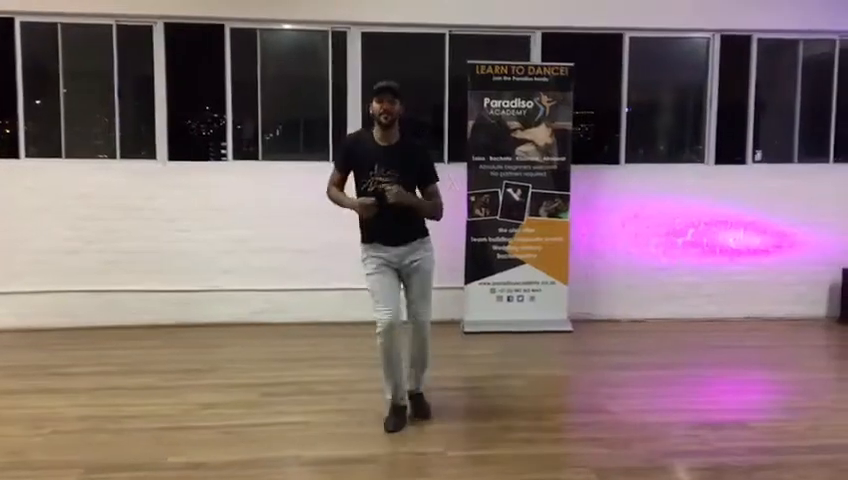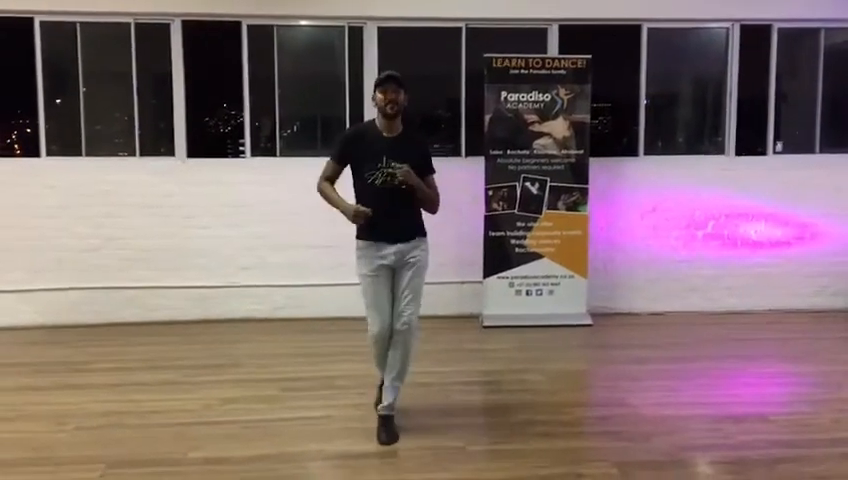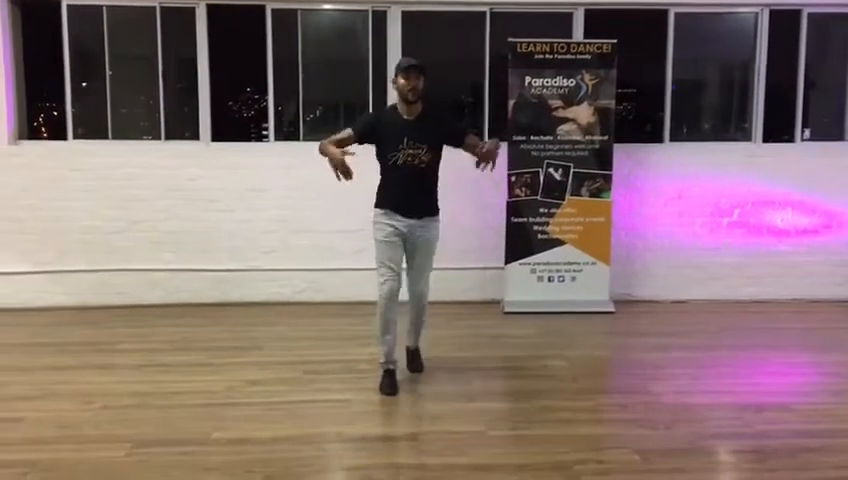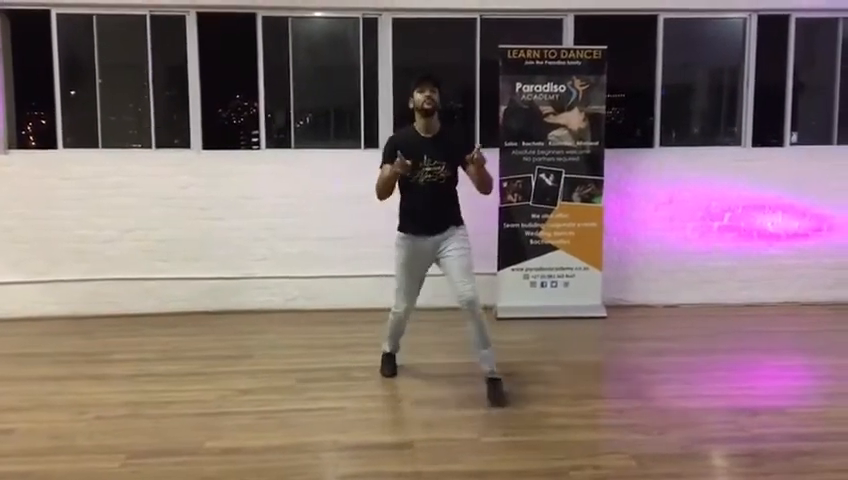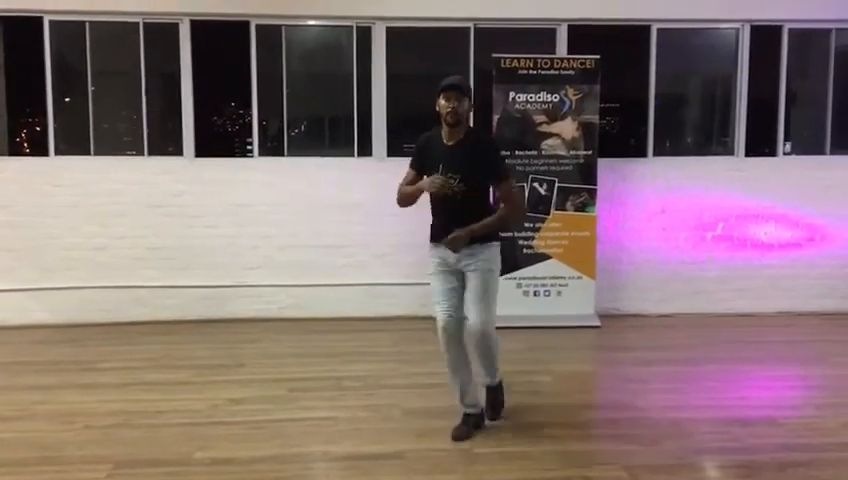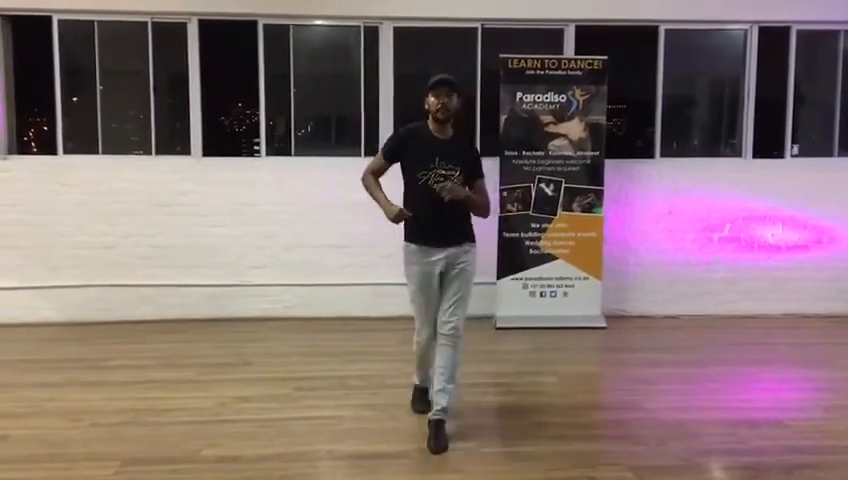
dt=0.7s
person 1, frame 1
left shoulder: (416, 153)
right shoulder: (354, 145)
left elbow: (437, 211)
right elbow: (333, 187)
left wrist: (409, 199)
right wrist: (353, 203)
left hip: (417, 248)
right hip: (377, 251)
left knee: (421, 323)
right knee: (388, 322)
left ankle: (415, 390)
right ankle: (396, 401)
person 1, frame 2
left shoulder: (417, 145)
right shoulder: (356, 137)
left elbow: (434, 204)
right elbow: (323, 182)
left wrist: (415, 182)
right wrist: (345, 207)
left hip: (413, 247)
right hip: (371, 246)
left knee: (405, 325)
right knee: (379, 326)
left ankle: (387, 409)
right ankle: (384, 377)
person 1, frame 3
left shoulder: (439, 121)
right shoulder: (379, 120)
left elbow: (479, 149)
right elbow: (326, 143)
left wrist: (491, 147)
right wrist: (335, 153)
left hip: (426, 219)
right hip: (388, 217)
left knee: (419, 292)
right knee: (388, 289)
left ankle: (413, 345)
right ankle: (388, 366)
person 1, frame 4
left shoulder: (455, 140)
right shoulder: (399, 142)
left elbow: (485, 188)
right elbow: (381, 193)
left wrist: (479, 167)
right wrist: (393, 174)
left hip: (452, 233)
right hip: (413, 237)
left knee: (469, 299)
right knee: (403, 305)
left ankle: (491, 374)
right ankle: (389, 352)
person 1, frame 5
left shoulder: (484, 149)
right shoulder: (426, 145)
left elbow: (514, 206)
right elbow: (402, 196)
left wrist: (470, 232)
right wrist: (423, 186)
left hip: (481, 249)
right hip: (442, 250)
left knee: (478, 326)
right knee: (447, 325)
left ankle: (494, 382)
right ankle: (472, 409)
person 1, frame 6
left shoulder: (467, 150)
right shoulder: (407, 137)
left elbow: (485, 208)
right elbow: (368, 175)
left wrist: (461, 194)
right wrist: (386, 205)
left hip: (461, 251)
right hip: (419, 251)
left knee: (450, 330)
right knee: (425, 331)
left ankle: (438, 418)
right ankle: (422, 383)
